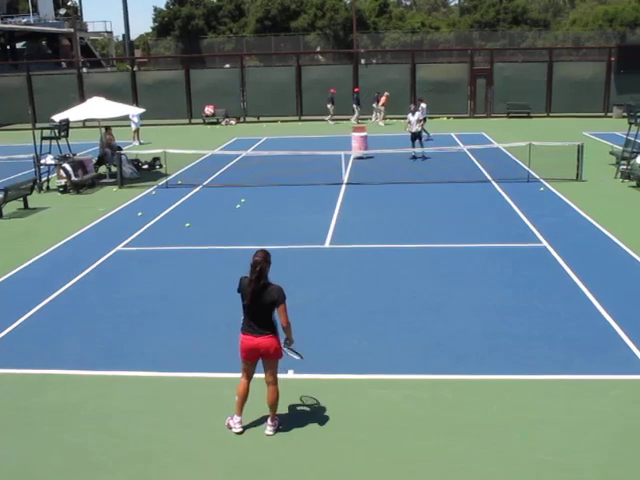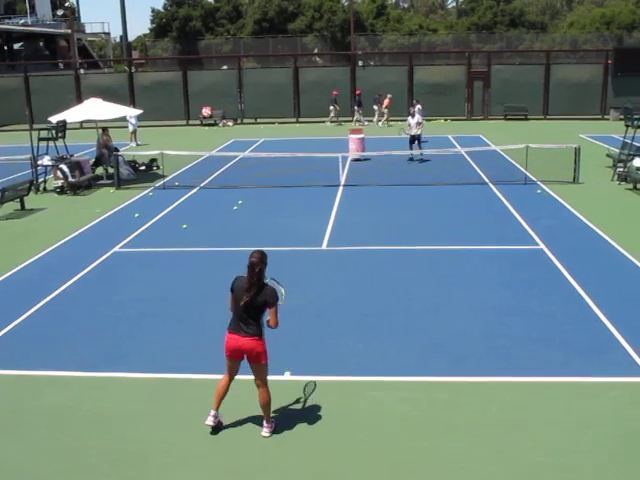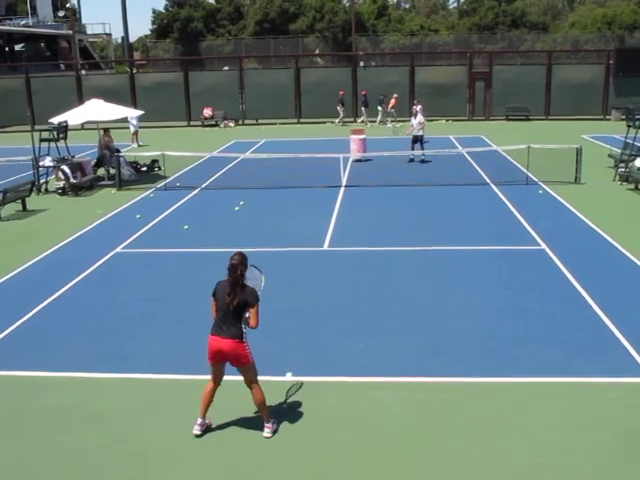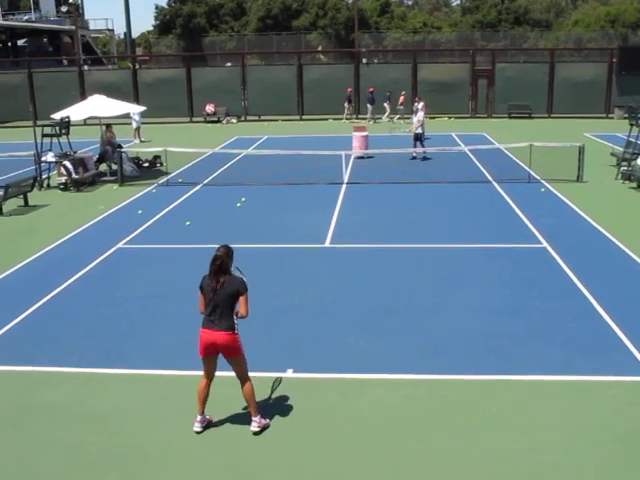
dt=0.3s
person 1, frame 1
left shoulder: (243, 283)
right shoulder: (276, 291)
right elbow: (284, 323)
right wrist: (290, 338)
left hip: (247, 339)
right hip: (269, 340)
left knee: (246, 378)
right knee: (271, 382)
left ankle: (237, 421)
right ankle: (271, 423)
person 1, frame 2
left shoulder: (237, 282)
right shoulder: (269, 292)
right elbow: (273, 324)
right wrist: (266, 320)
left hip: (232, 338)
right hip: (254, 342)
left knee: (228, 376)
right knee: (261, 384)
left ankle: (213, 415)
right ankle: (267, 424)
person 1, frame 3
left shoulder: (219, 286)
right shoulder: (250, 292)
left elbow: (215, 315)
right elbow: (253, 323)
left hip: (214, 340)
right hip: (235, 344)
left knee: (214, 382)
right knee: (253, 384)
left ankle: (200, 423)
right ankle: (268, 424)
person 1, frame 4
left shoulder: (205, 281)
right shoulder: (238, 282)
left elbow: (202, 309)
right elbow: (243, 313)
left hip: (206, 334)
right hip: (227, 336)
left knee: (207, 377)
right knee: (244, 378)
left ankle: (200, 419)
right ankle: (256, 420)
